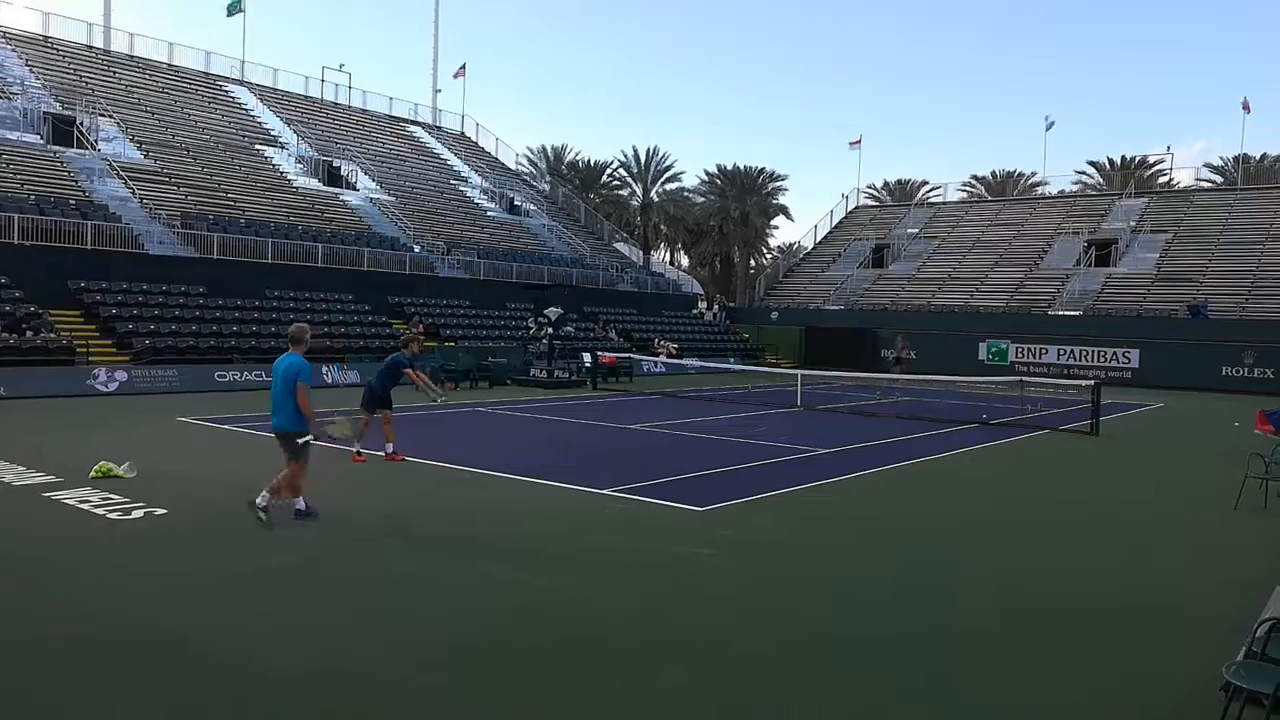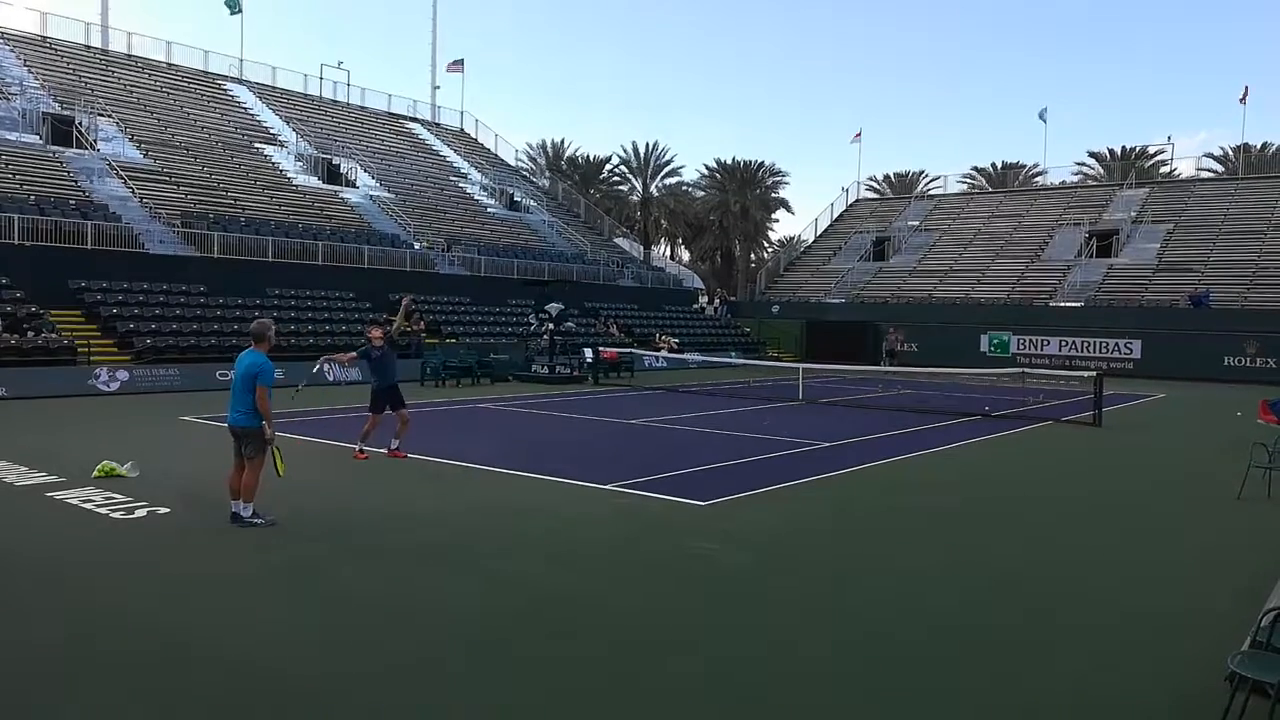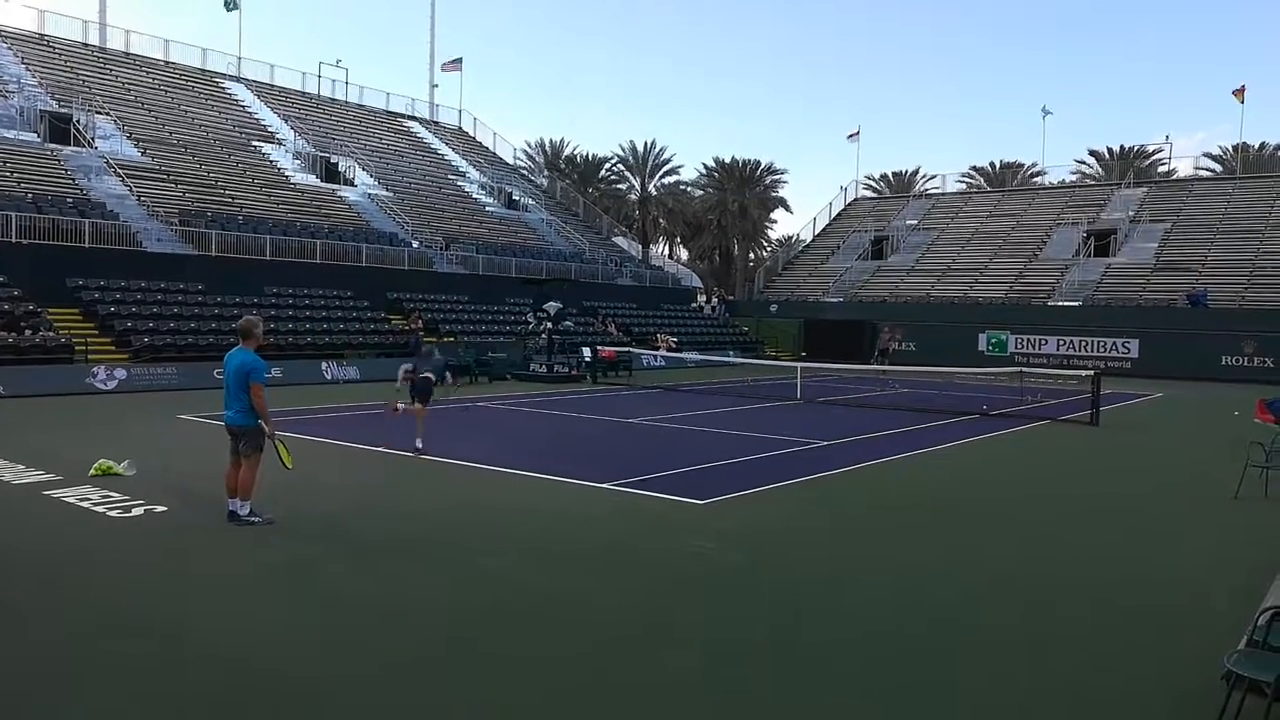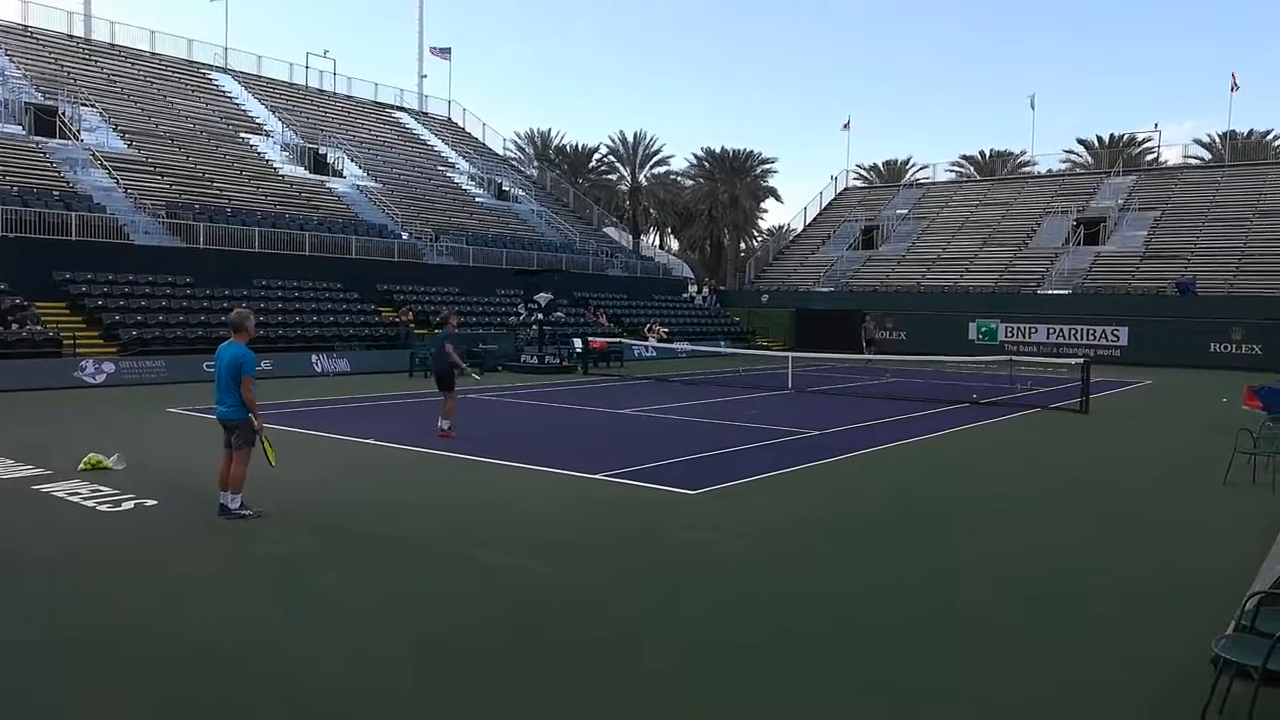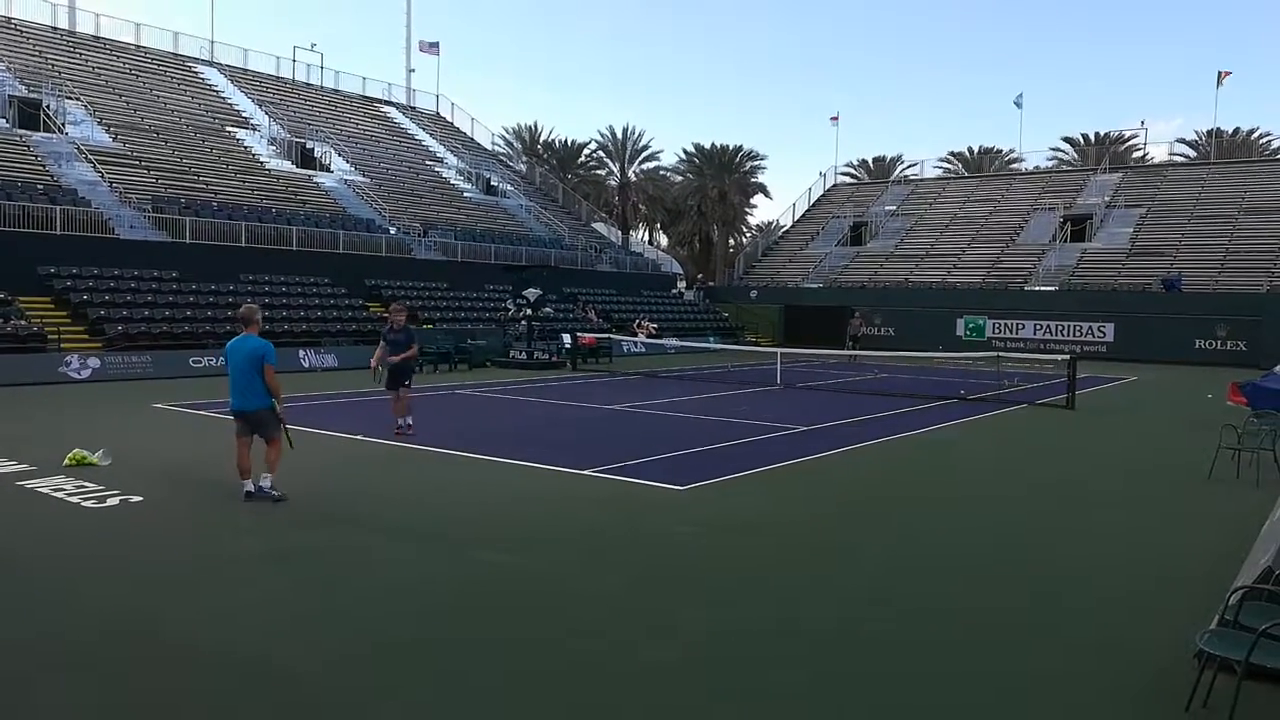
dt=1s
person 1, frame 1
left shoulder: (279, 362)
right shoulder: (302, 365)
right elbow: (303, 400)
right wrist: (313, 425)
left hip: (280, 423)
right hip: (294, 426)
left knee: (295, 467)
right knee: (295, 470)
left ankle: (300, 507)
right ankle: (262, 502)
person 1, frame 2
left shoulder: (242, 356)
right shoulder: (264, 364)
right elbow: (262, 400)
right wrist: (270, 427)
left hip: (235, 421)
right hip: (252, 424)
left knee: (238, 467)
right knee: (252, 469)
left ankle: (236, 511)
right ankle: (247, 514)
person 1, frame 3
left shoulder: (230, 356)
right shoulder: (255, 363)
right elbow: (257, 398)
right wrist: (268, 423)
left hip: (232, 419)
right hip: (249, 422)
left knee: (234, 465)
right knee: (249, 467)
left ankle: (233, 509)
right ankle: (244, 513)
person 1, frame 4
left shoulder: (221, 349)
right shoulder: (246, 355)
right elbow: (247, 392)
right wrist: (257, 417)
left hip: (224, 412)
right hip: (240, 415)
left knee: (228, 459)
right knee: (240, 461)
left ankle: (224, 502)
right ankle: (235, 506)
person 1, frame 5
left shoulder: (230, 346)
right shoulder: (265, 346)
right elbow: (271, 380)
right wrist: (279, 401)
left hip: (238, 406)
right hip: (261, 405)
left knee: (243, 447)
right knee: (274, 443)
left ankle: (248, 488)
right ankle: (265, 485)
